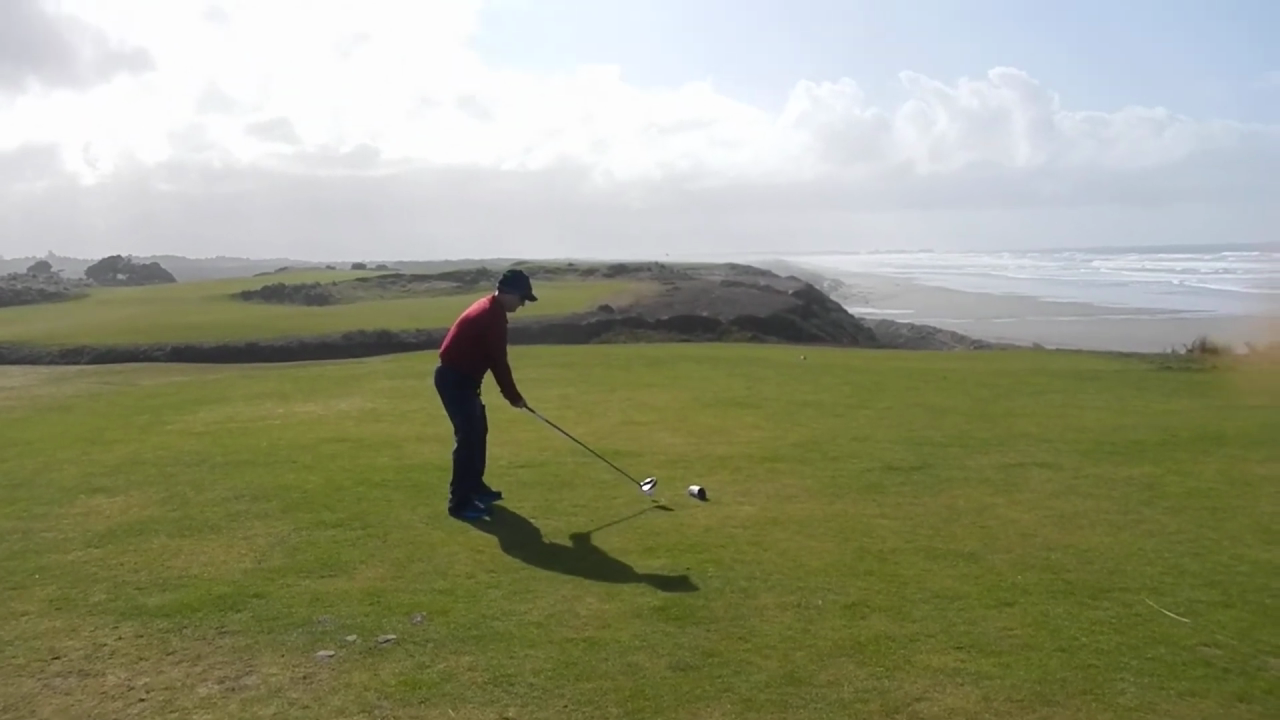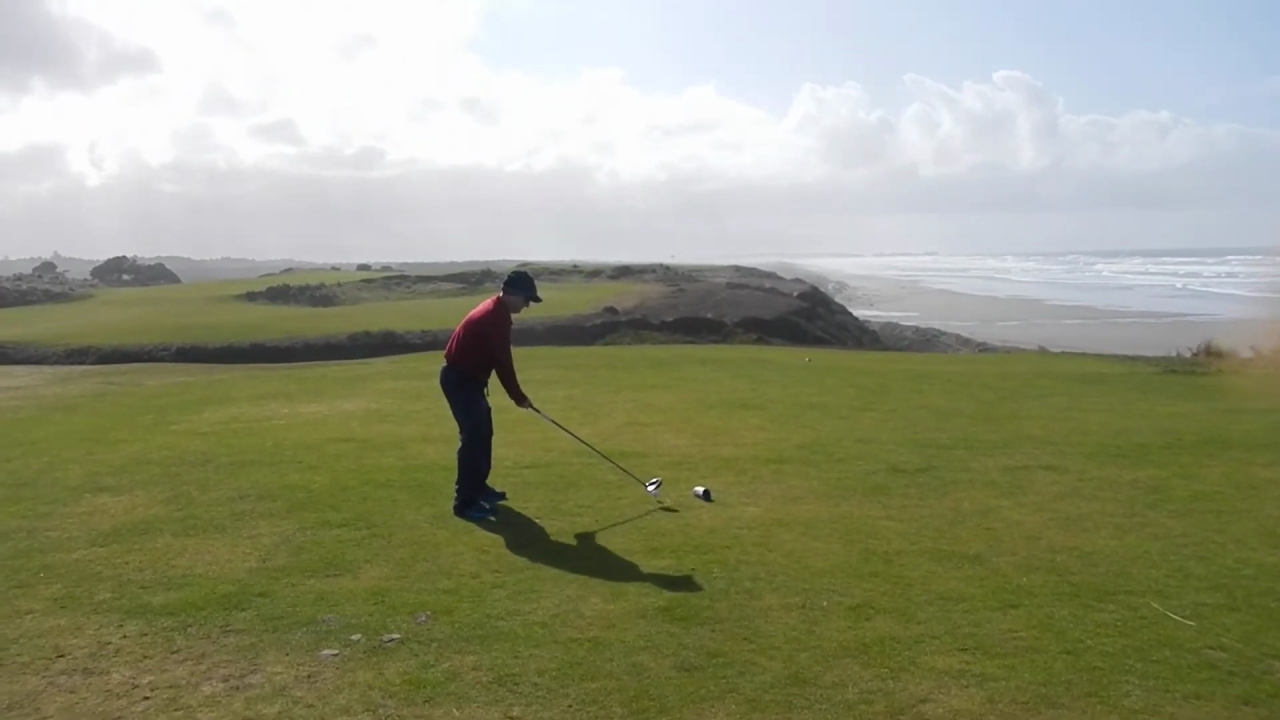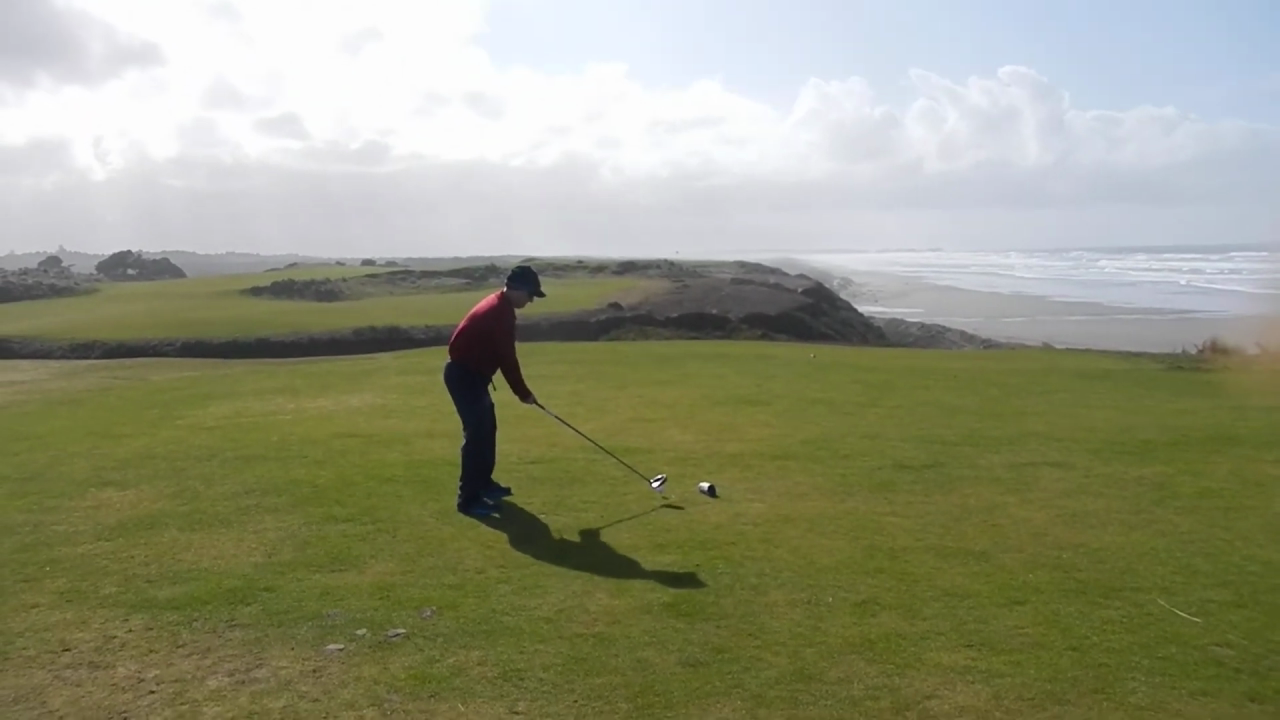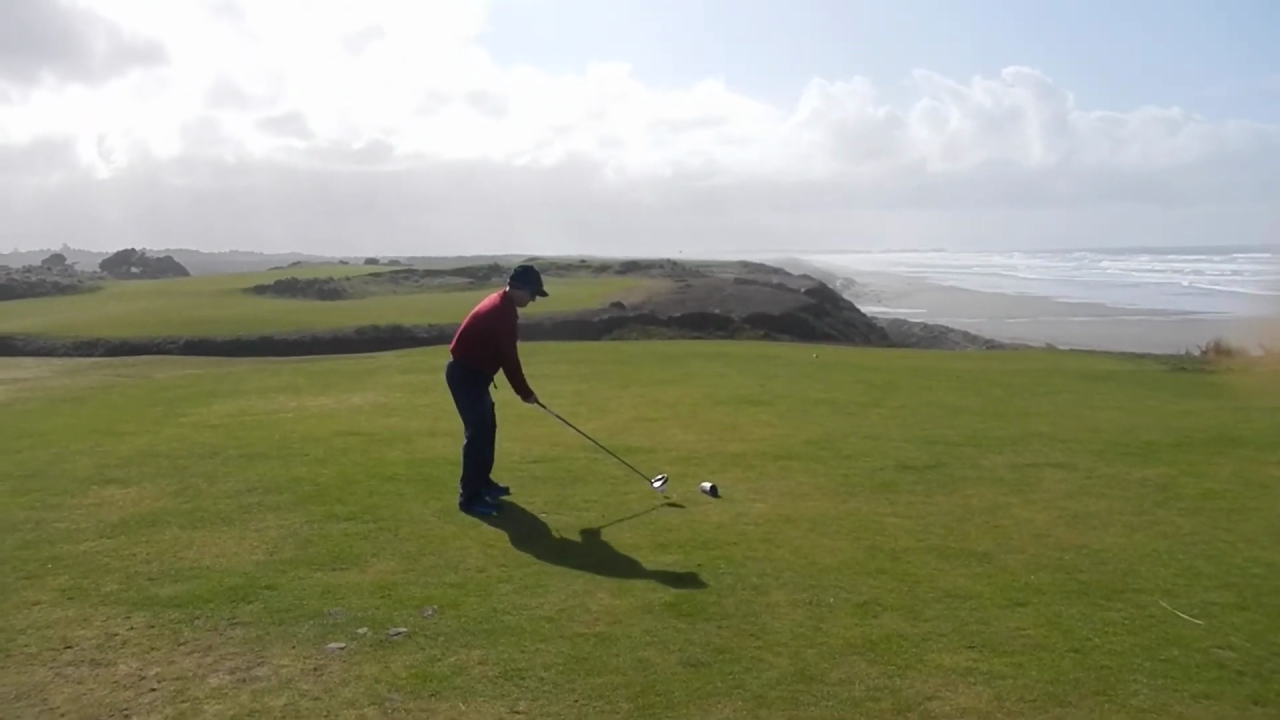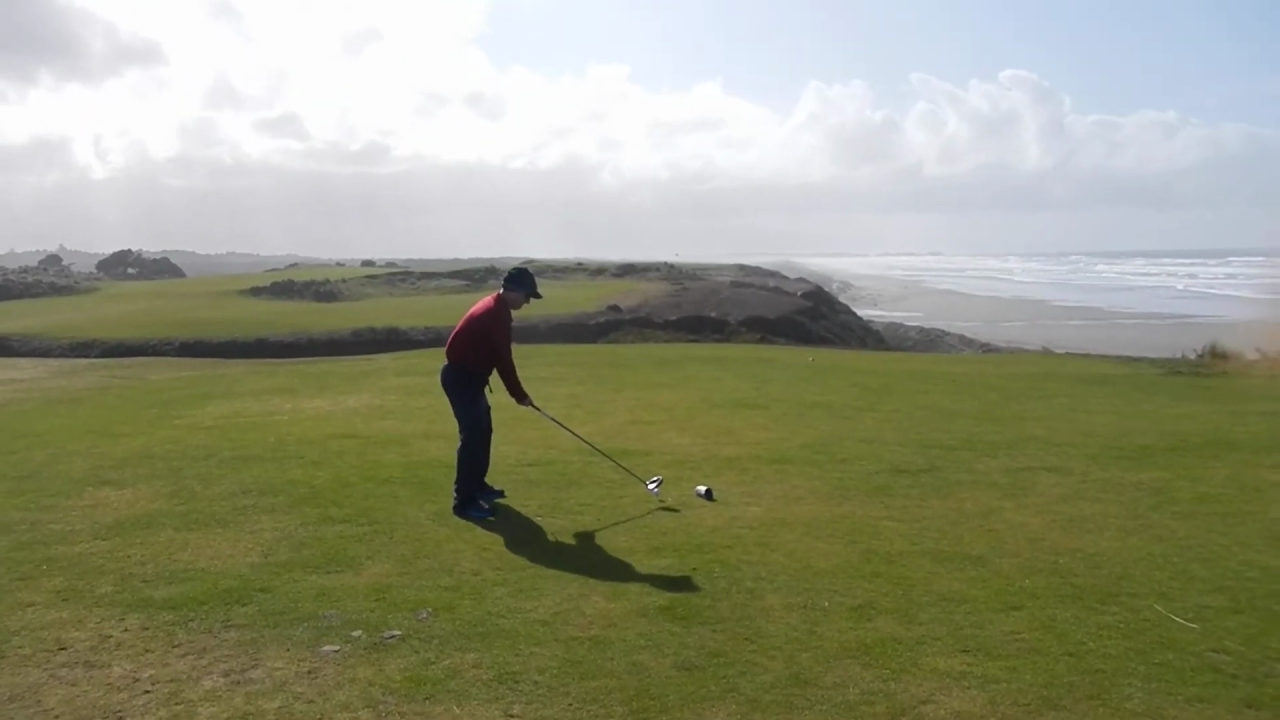
dt=0.3s
person 1, frame 1
left shoulder: (488, 308)
right shoulder: (492, 316)
left elbow: (492, 359)
right elbow: (499, 362)
left wrist: (510, 394)
right wrist: (513, 396)
left hip: (458, 375)
right hip: (455, 378)
left knee: (477, 430)
right knee: (468, 436)
left ankle: (474, 485)
right ankle: (459, 501)
person 1, frame 2
left shoulder: (494, 310)
right shoulder: (496, 317)
left elbow: (498, 359)
right elbow: (503, 363)
left wrist: (515, 395)
right wrist: (519, 396)
left hip: (465, 376)
right hip: (460, 379)
left knee: (483, 432)
right knee: (473, 436)
left ankle: (478, 487)
right ankle: (465, 501)
person 1, frame 3
left shoulder: (497, 305)
right shoulder: (500, 313)
left elbow: (501, 355)
right elbow: (507, 358)
left wrist: (520, 391)
right wrist: (523, 392)
left hip: (469, 371)
right hip: (464, 375)
left knee: (486, 428)
right knee: (477, 433)
left ankle: (483, 482)
right ankle: (469, 497)
person 1, frame 4
left shoulder: (499, 304)
right shoulder: (502, 312)
left elbow: (503, 355)
right elbow: (509, 358)
left wrist: (521, 390)
right wrist: (525, 392)
left hip: (470, 371)
right hip: (466, 374)
left knee: (486, 428)
right knee: (478, 432)
left ankle: (482, 482)
right ankle: (470, 496)
person 1, frame 5
left shoulder: (494, 307)
right shoulder: (496, 314)
left elbow: (497, 357)
right elbow: (504, 360)
left wrist: (516, 393)
right wrist: (520, 394)
left hip: (465, 373)
right hip: (461, 377)
left knee: (482, 431)
right knee: (473, 435)
left ankle: (477, 485)
right ankle: (464, 500)
